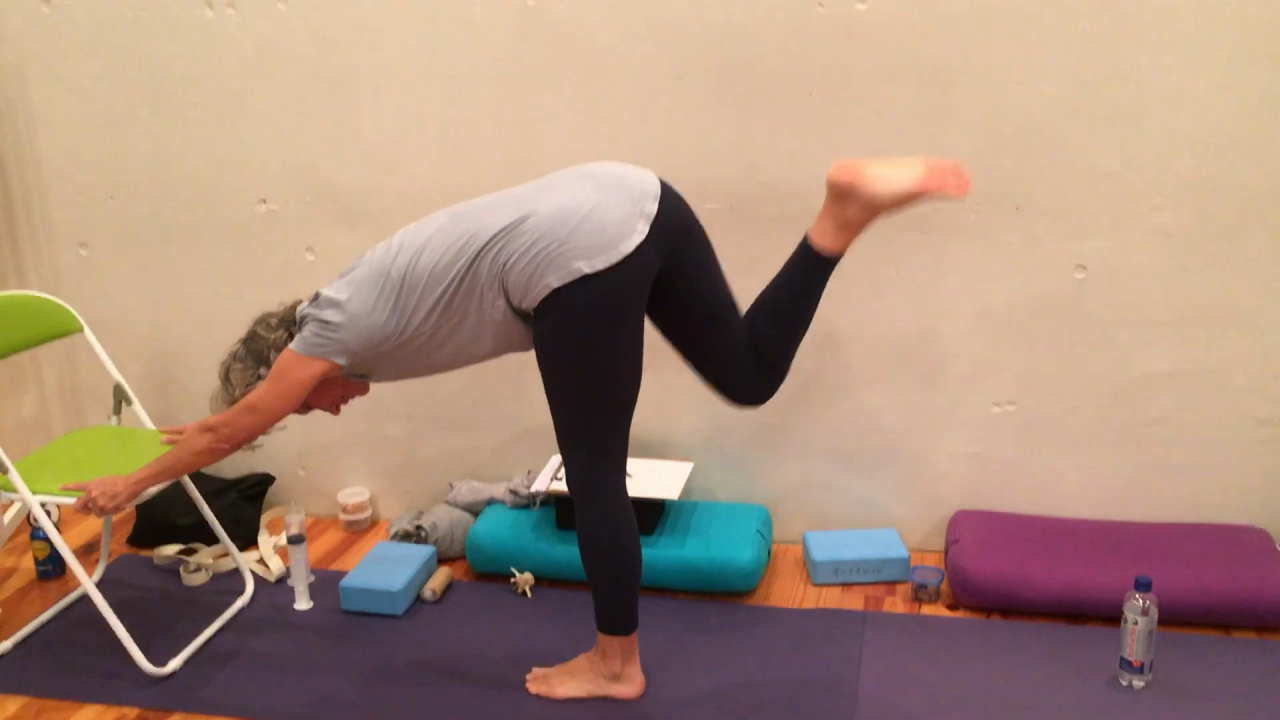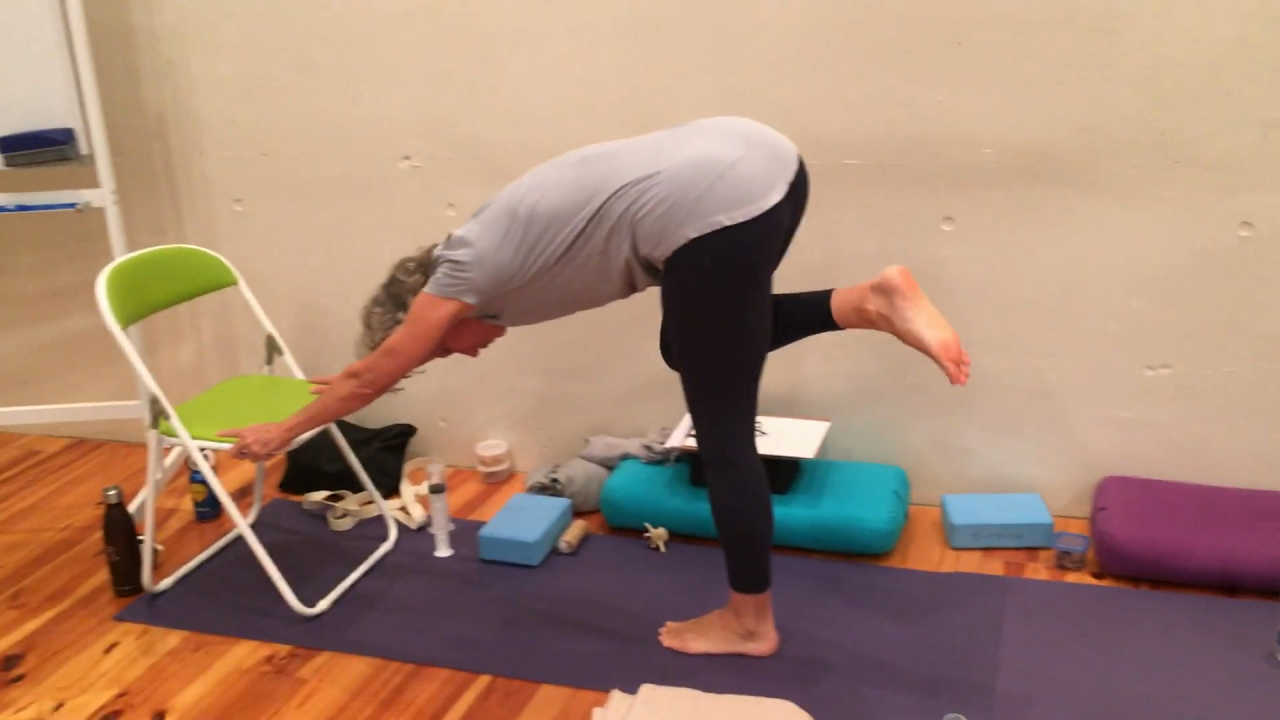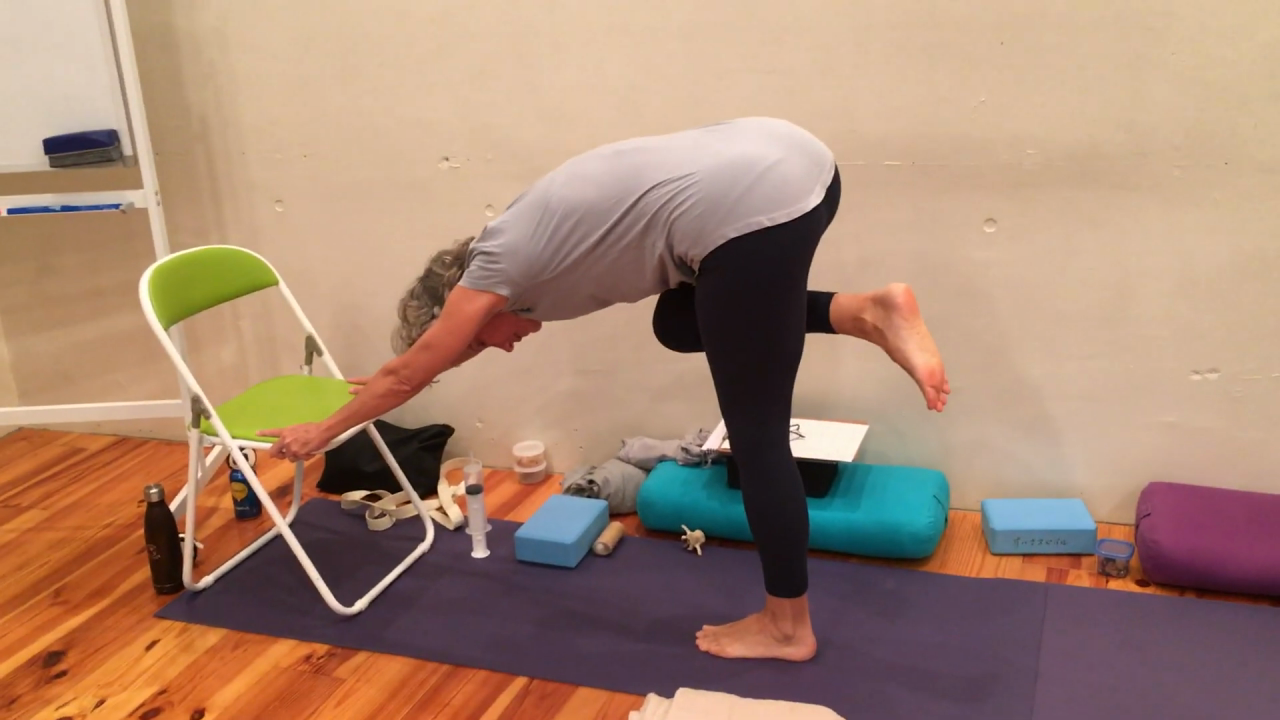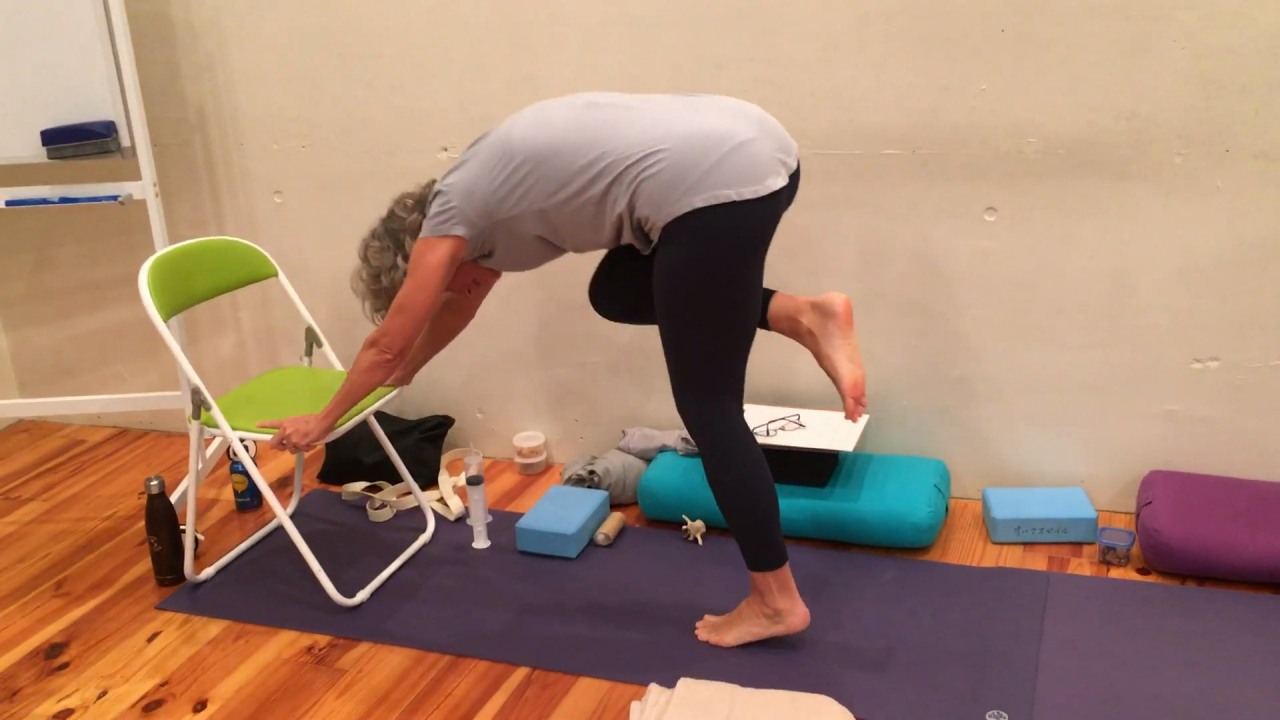
dt=0.7s
person 1, frame 1
left shoulder: (325, 338)
right shoulder: (348, 307)
left elbow: (227, 435)
left wrist: (127, 486)
right wrist: (212, 428)
left hip: (580, 258)
right hip: (628, 199)
left knee: (595, 479)
right knee: (745, 374)
left ankle: (615, 664)
right ankle: (841, 213)
person 1, frame 2
left shoulder: (461, 277)
right shoulder: (483, 249)
left elbow: (370, 377)
left wrist: (281, 433)
right wrist: (350, 382)
left hip: (710, 208)
right hip: (759, 158)
left knee: (722, 434)
right knee: (691, 350)
left ankle: (748, 622)
right ankle: (868, 302)
person 1, frame 3
left shoulder: (494, 271)
right shoulder: (521, 246)
left elbow: (407, 373)
left wrist: (321, 432)
right wrist: (391, 383)
left hip: (753, 207)
right hip: (793, 163)
left knee: (755, 436)
right knee: (680, 326)
left ankle: (786, 627)
right ankle: (866, 314)
person 1, frame 4
left shoulder: (449, 217)
right shoulder: (483, 194)
left elbow: (387, 344)
right elbow: (460, 304)
left wrist: (322, 423)
right wrist: (403, 373)
left hip: (713, 183)
right hip: (752, 145)
left knee: (707, 409)
right knee: (616, 296)
left ankle: (775, 602)
right ankle: (800, 315)
